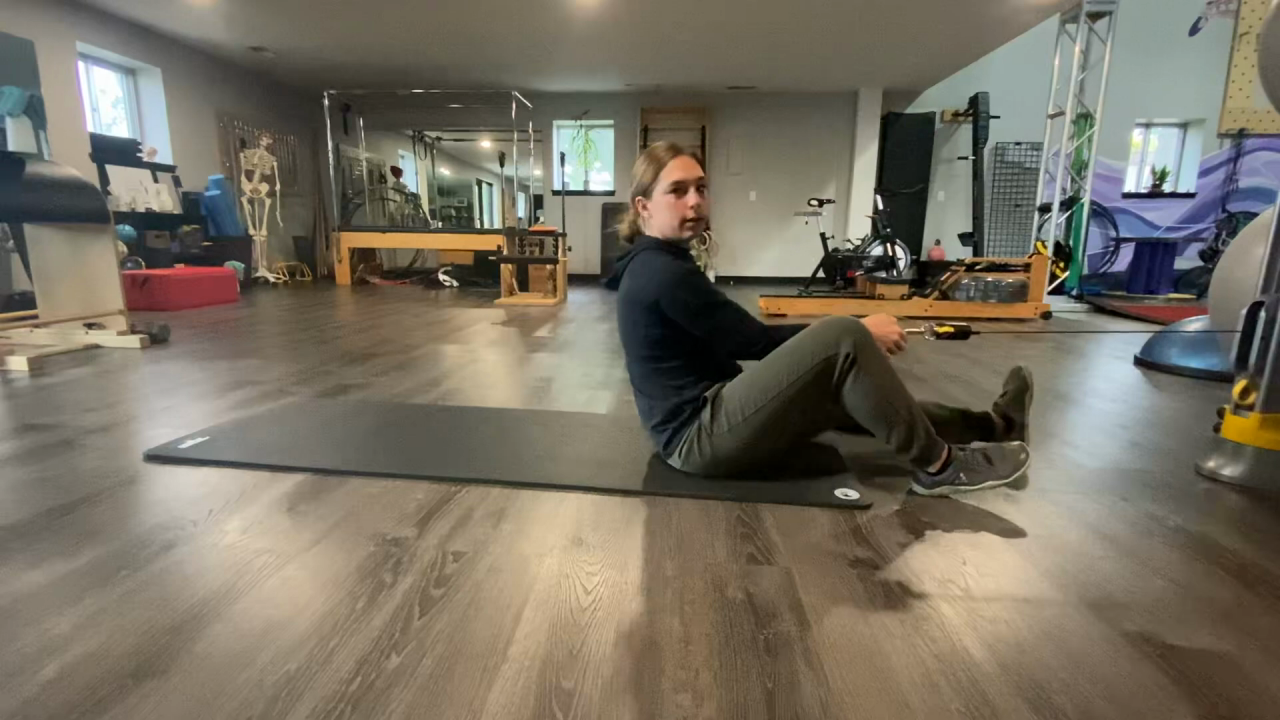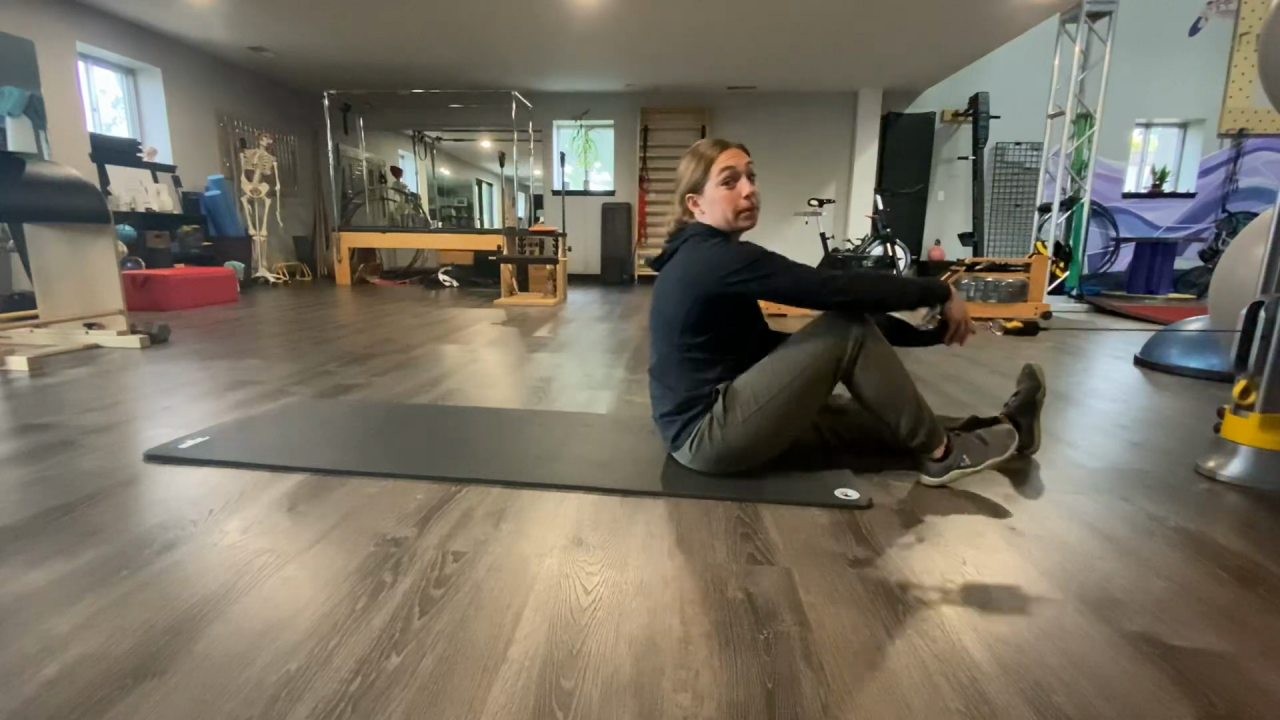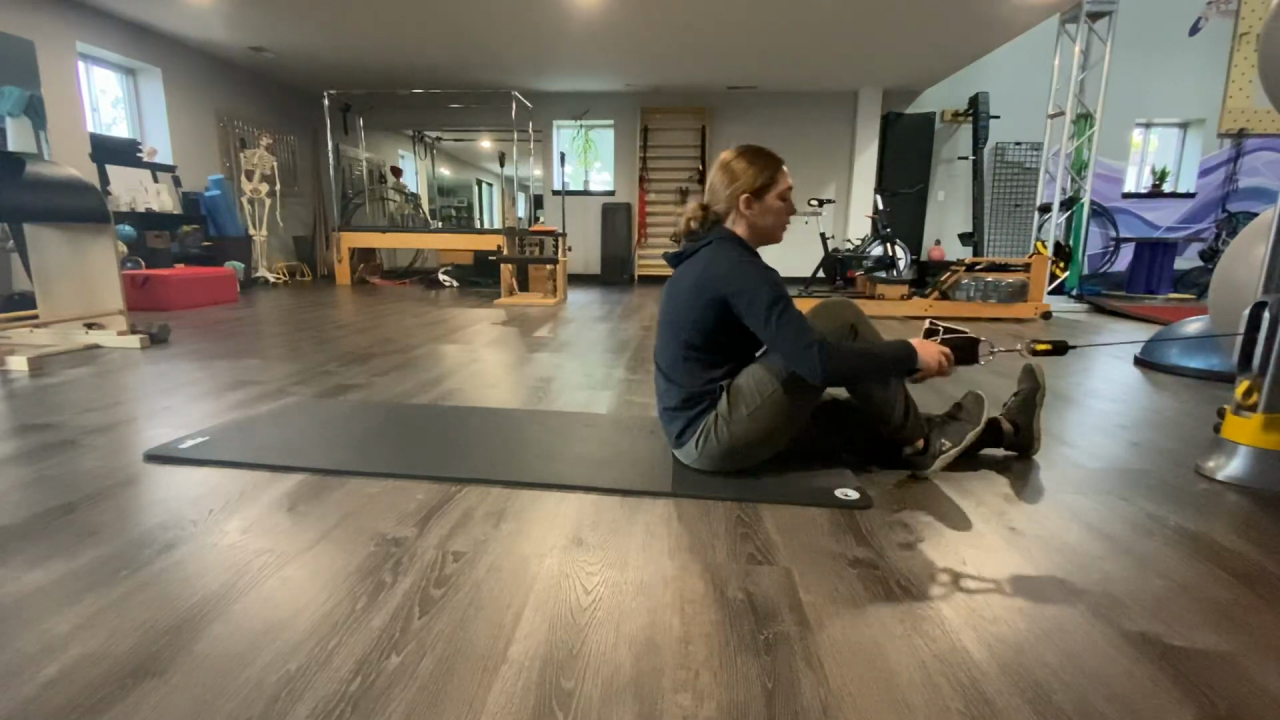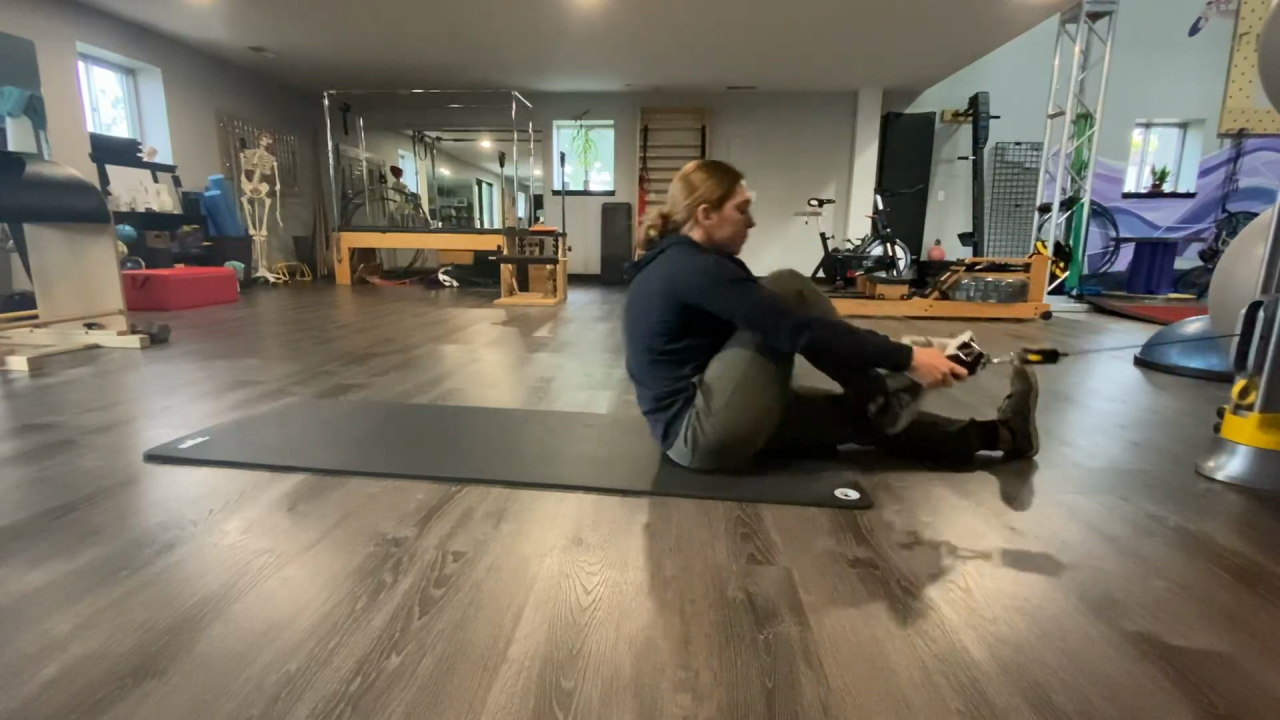
dt=1s
person 1, frame 1
left shoulder: (656, 264)
right shoulder: (664, 273)
right elbow: (753, 342)
left wrist: (798, 337)
right wrist: (863, 332)
left hip: (704, 420)
right hip: (701, 439)
left knee: (843, 396)
right knee: (842, 339)
left ankle: (993, 425)
right ankle: (937, 464)
person 1, frame 2
left shoulder: (702, 253)
right shoulder: (720, 257)
left elbow: (759, 342)
right elbow: (832, 289)
right wrist: (939, 292)
left hip: (709, 423)
right hip: (709, 436)
left knee: (866, 414)
right knee: (849, 328)
left ankle: (1004, 427)
right ankle: (941, 453)
person 1, frame 3
left shoulder: (713, 255)
right shoulder: (736, 268)
left elbow: (794, 343)
right elbow: (817, 362)
left wrist: (894, 358)
right wrist: (908, 355)
left hip: (704, 423)
right hip: (713, 435)
left knee: (863, 415)
right knee: (839, 317)
left ankle: (1003, 431)
right ankle: (921, 444)
person 1, frame 4
left shoulder: (682, 261)
right shoulder: (696, 270)
left elbow: (772, 321)
right elbow: (797, 328)
left wrist: (888, 352)
right wrist: (905, 358)
left hip: (695, 421)
right hip: (702, 433)
left knee: (850, 412)
right knee: (789, 289)
left ankle: (996, 434)
right ankle: (883, 403)
